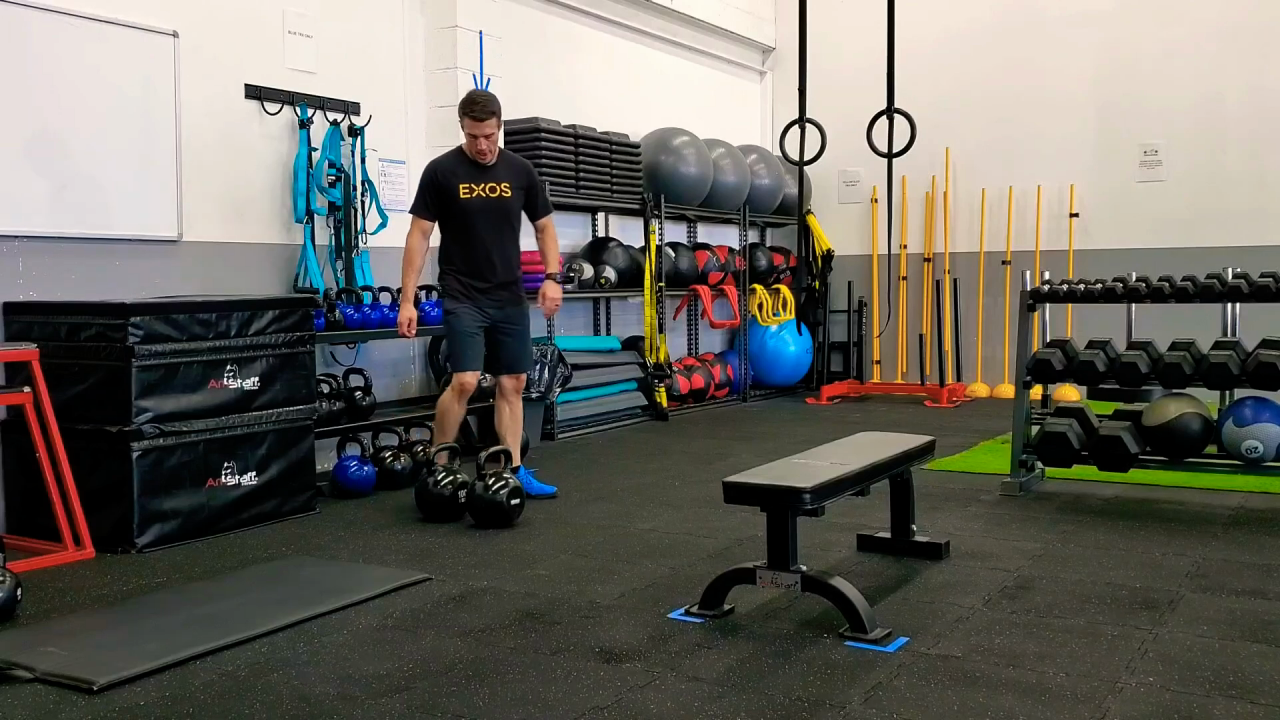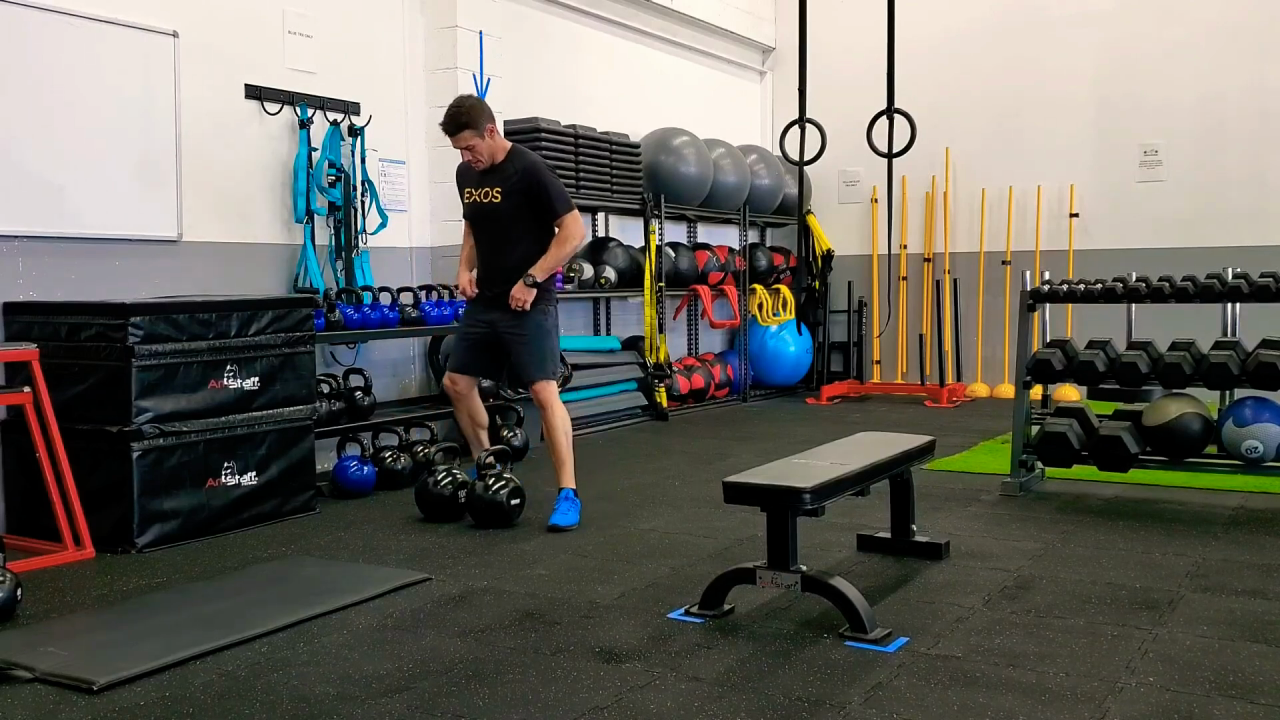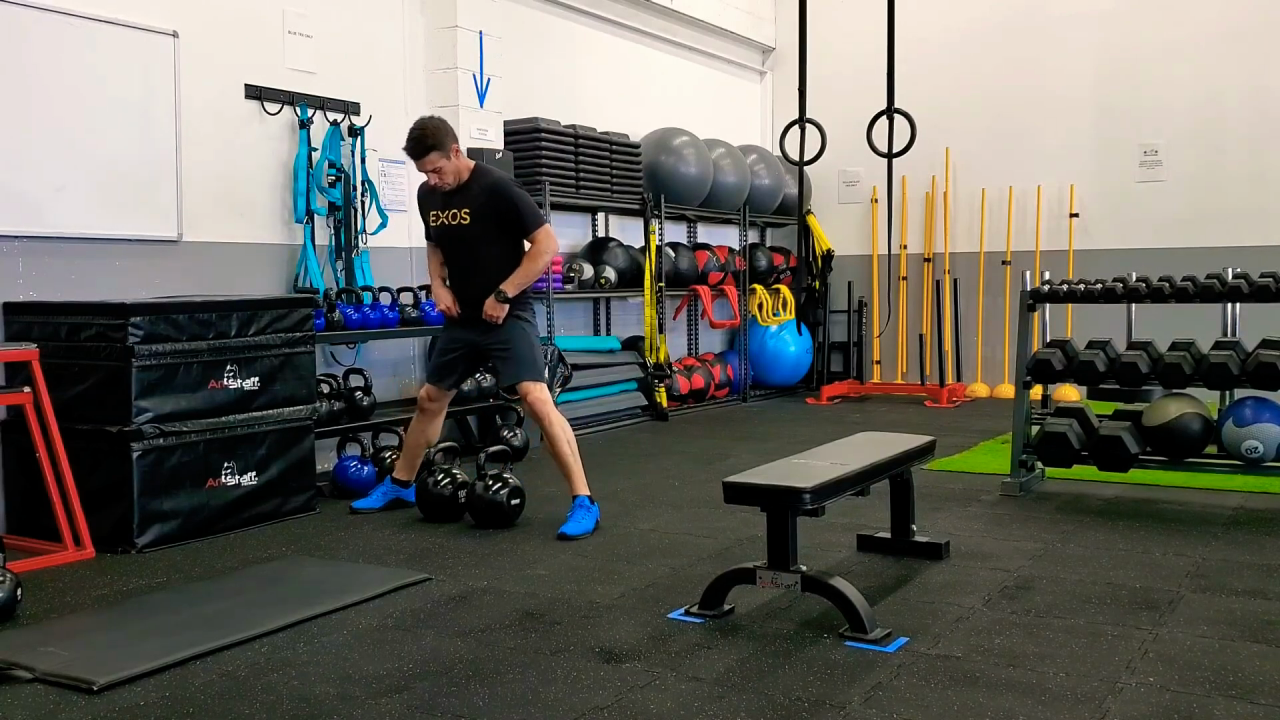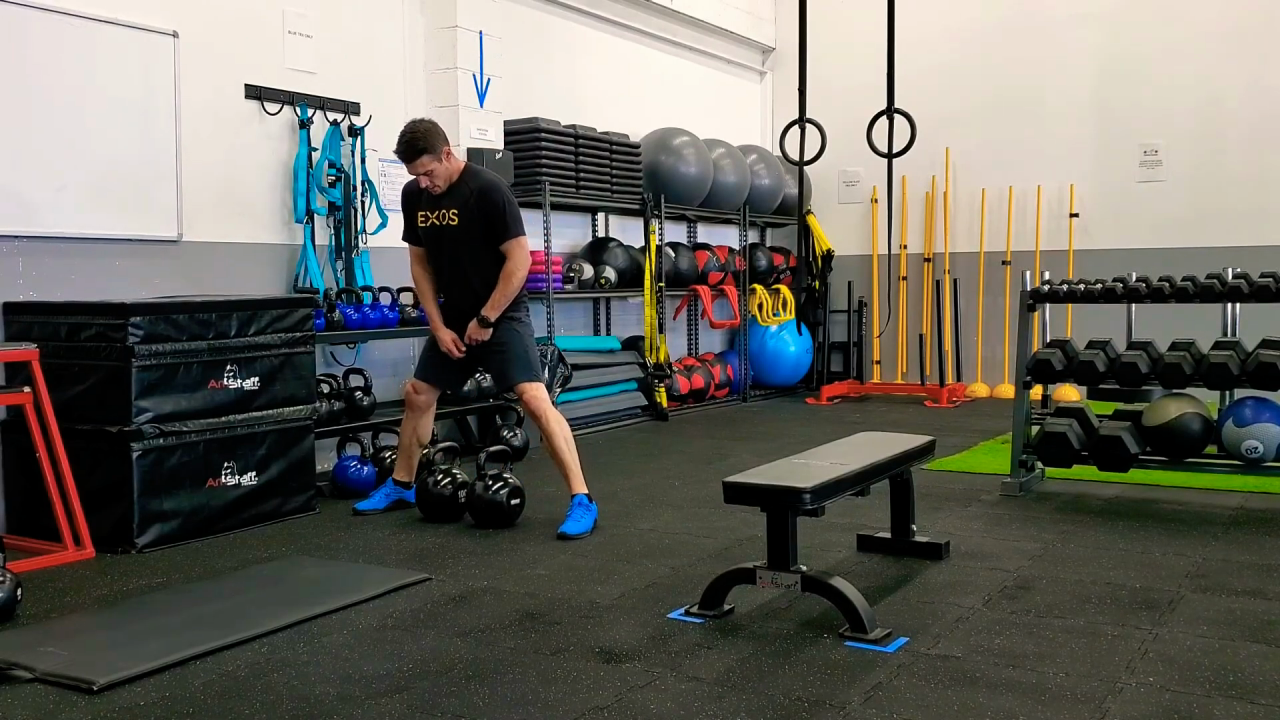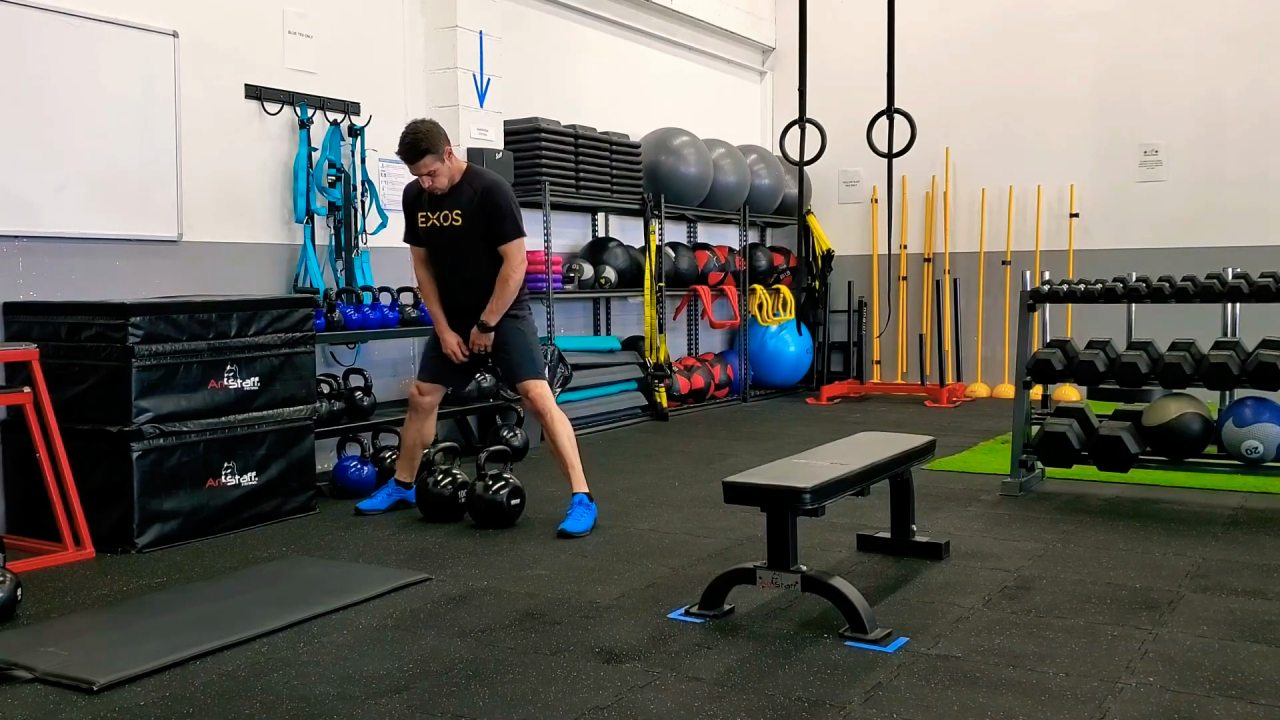
dt=1s
person 1, frame 1
left shoulder: (520, 170)
right shoulder: (441, 171)
left elbow: (545, 227)
right elbow: (418, 235)
left wrist: (551, 277)
right wrist: (407, 299)
left hip: (510, 297)
right hip: (462, 297)
left knee: (512, 384)
right knee: (464, 381)
left ankle: (515, 472)
person 1, frame 2
left shoulder: (530, 170)
right shoulder: (466, 173)
left elbow: (573, 230)
left wrist: (531, 280)
right wrist: (465, 269)
left hip: (528, 302)
right hip: (485, 301)
left knee: (544, 392)
right knee: (456, 383)
left ankle: (568, 494)
person 1, frame 3
left shoulder: (497, 188)
right shoulder: (428, 195)
left elbow: (546, 244)
left wrist: (503, 295)
right wrist: (438, 284)
left hip: (506, 315)
right hip: (461, 318)
left knee: (536, 399)
right knee: (429, 400)
left ankle: (584, 502)
right ankle: (400, 485)
person 1, frame 4
left shoulder: (488, 189)
right shoulder: (413, 194)
left elbow: (519, 259)
right elbow: (420, 261)
left wrist: (486, 319)
right wrist: (437, 324)
left hip: (502, 314)
right hip: (453, 318)
left knee: (534, 399)
right knee: (417, 395)
left ankle: (582, 501)
right ankle: (401, 486)
person 1, frame 5
left shoulder: (490, 190)
right shoulder: (414, 196)
left elbow: (515, 262)
right elbow: (422, 264)
left wrist: (486, 325)
right wrist: (443, 329)
left hip: (504, 313)
right hip: (452, 317)
left knee: (538, 397)
right knee: (422, 398)
left ankle: (582, 499)
right ankle: (402, 486)
